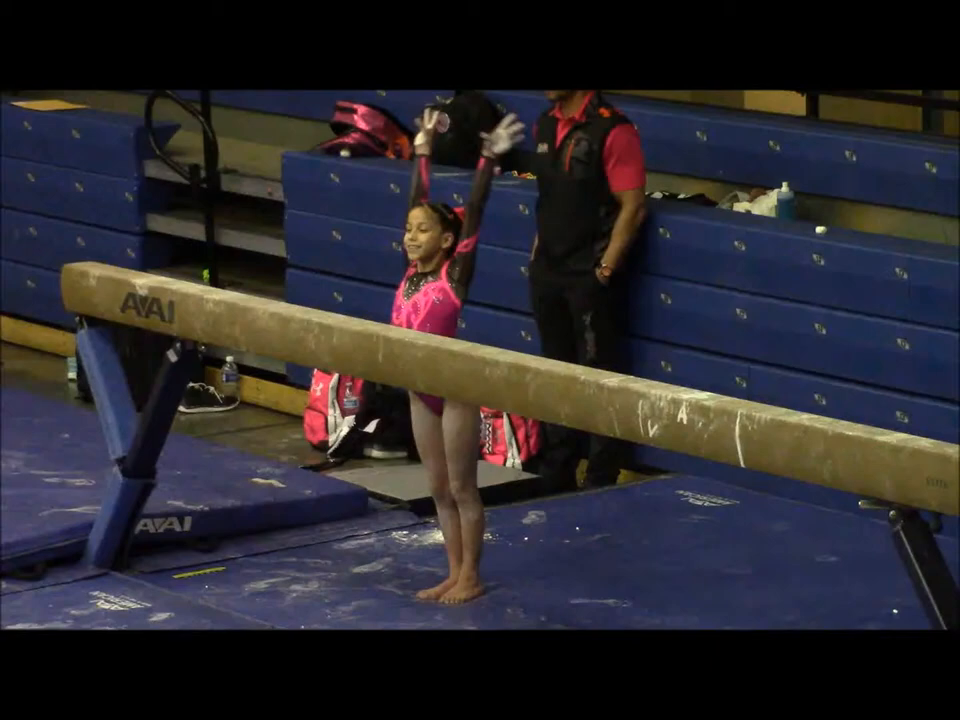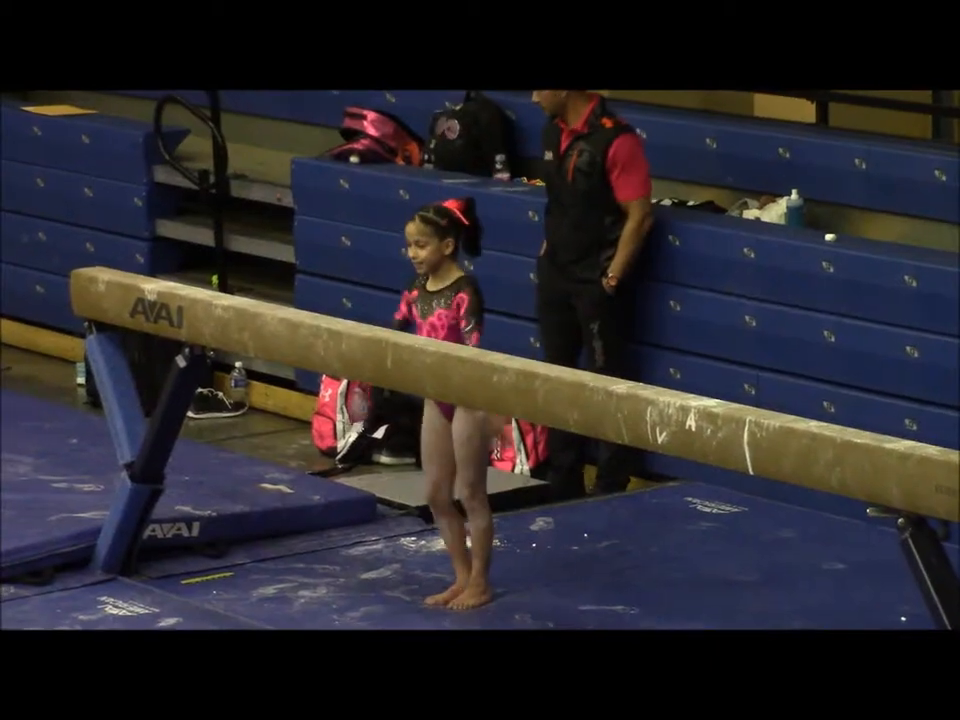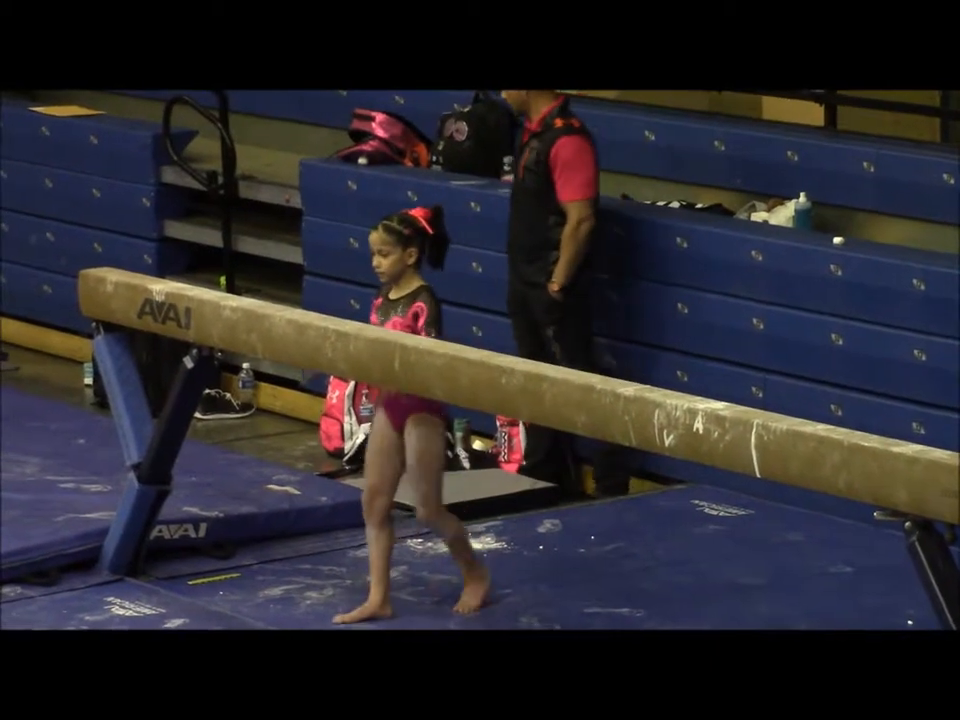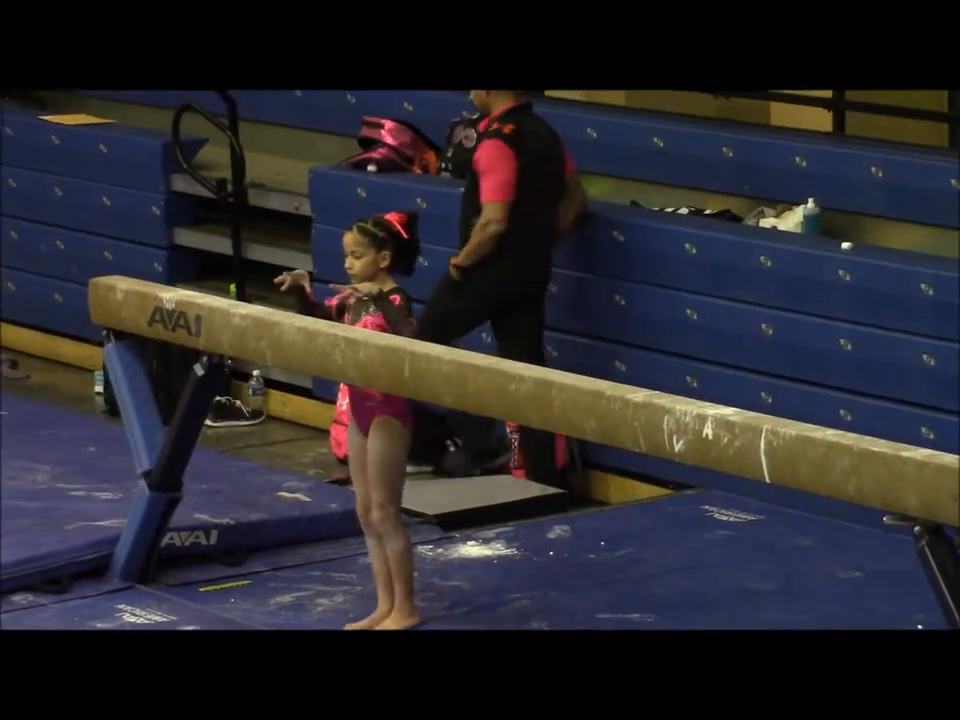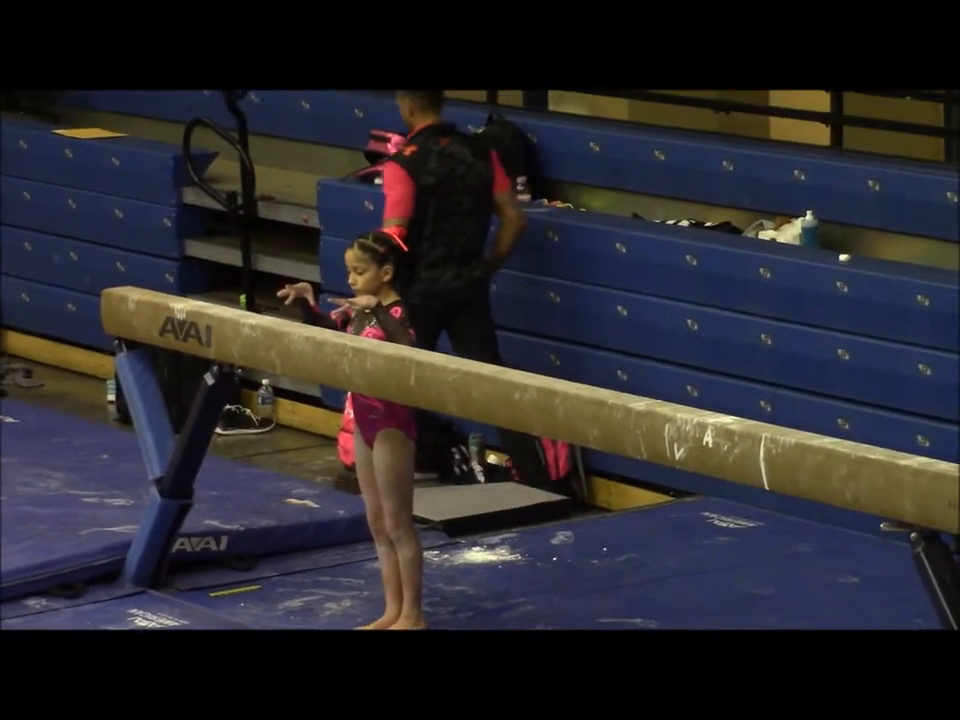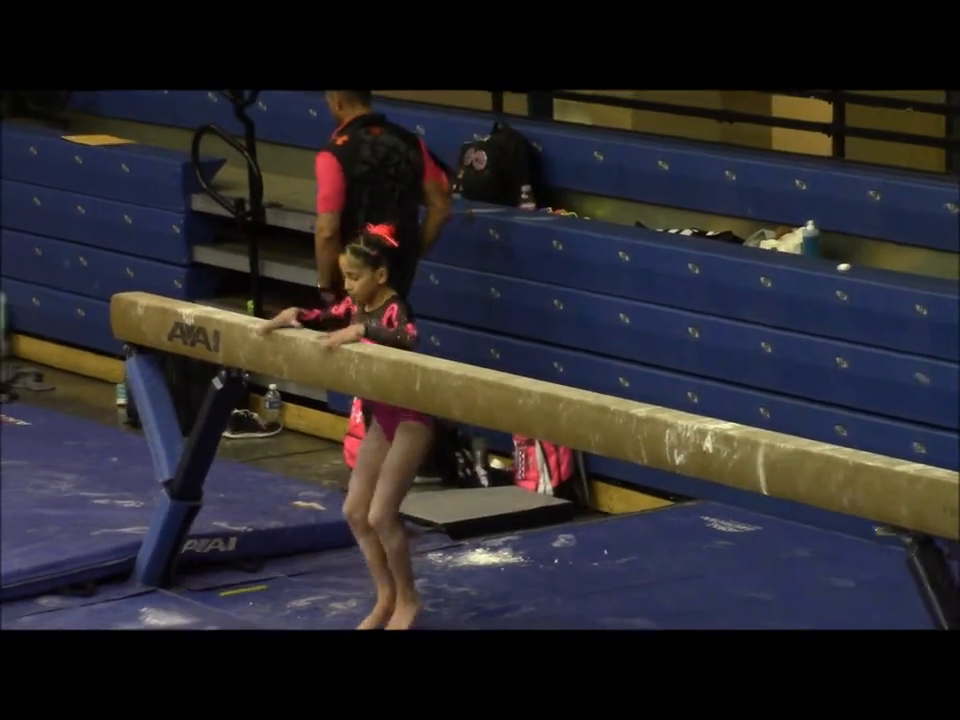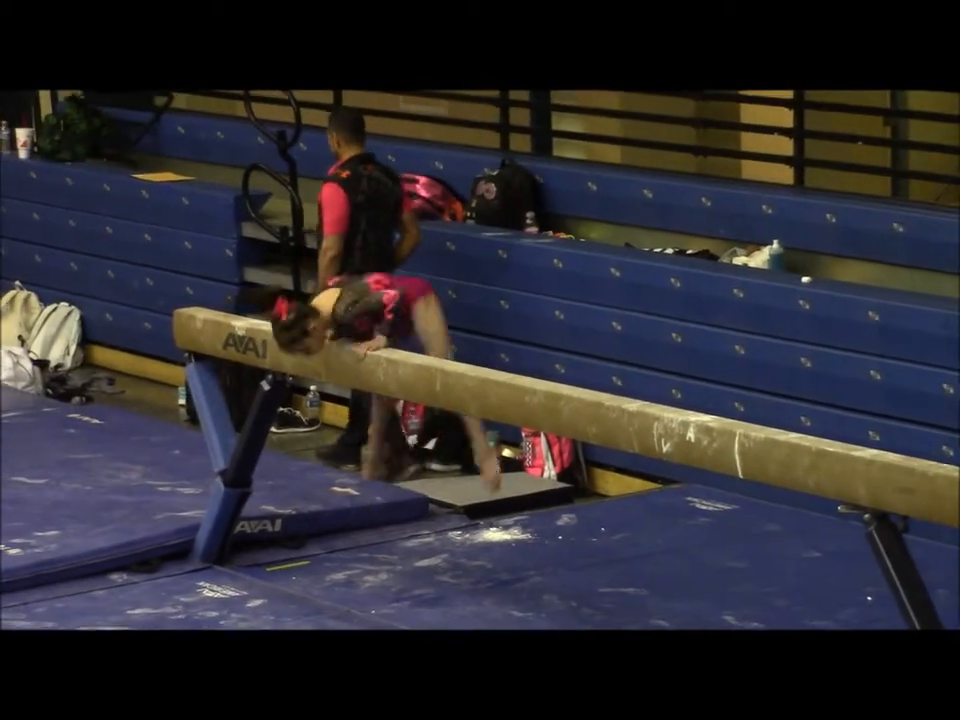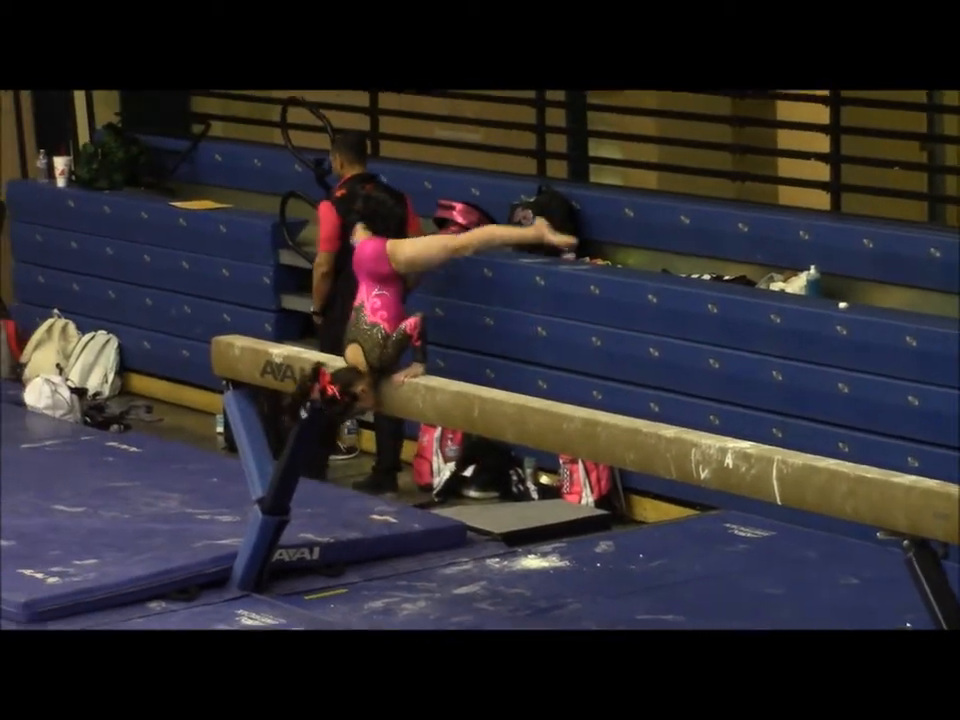
dt=0.5s
person 1, frame 1
left shoulder: (454, 275)
right shoulder: (411, 273)
left elbow: (474, 214)
right elbow: (419, 204)
left wrist: (488, 158)
right wrist: (422, 152)
right hip: (419, 392)
left knee: (461, 488)
right knee: (438, 489)
left ankle: (470, 577)
right ankle: (454, 573)
person 1, frame 2
left shoulder: (464, 291)
right shoulder: (417, 291)
left elbow: (474, 347)
right hip: (435, 398)
left knee: (471, 493)
right knee: (435, 494)
left ankle: (480, 582)
right ankle: (462, 577)
person 1, frame 3
left shoulder: (423, 301)
right shoulder: (383, 296)
left hip: (421, 409)
right hip: (388, 407)
left knee: (428, 509)
right knee: (373, 502)
left ankle: (474, 574)
right ankle: (378, 598)
person 1, frame 4
left shoulder: (393, 299)
right shoulder: (352, 296)
left elbow: (410, 336)
right elbow: (318, 317)
left wrist: (380, 297)
right wrist: (301, 289)
left hip: (387, 413)
right hip: (360, 410)
left knee: (385, 516)
right knee: (368, 516)
left ankle: (405, 608)
right ankle: (384, 606)
person 1, frame 5
left shoulder: (395, 312)
right shoulder: (355, 310)
left elbow: (408, 348)
right elbow: (322, 327)
left wrist: (376, 307)
right wrist: (305, 299)
left hip: (391, 425)
right hip: (364, 422)
left knee: (398, 524)
right knee: (377, 524)
left ankle: (412, 615)
right ankle: (392, 611)
person 1, frame 6
left shoulder: (394, 310)
right shoulder: (354, 306)
left elbow: (407, 343)
right elbow: (321, 319)
left wrist: (363, 329)
right wrist: (294, 315)
left hip: (409, 421)
right hip: (382, 420)
left knee: (381, 516)
right knee: (355, 513)
left ankle: (407, 598)
right ankle: (385, 600)
person 1, frame 7
left shoulder: (343, 312)
right shoulder: (315, 310)
left elbow: (395, 299)
left wrist: (381, 339)
left hip: (417, 299)
right hip: (397, 307)
person 1, frame 8
left shoulder: (371, 363)
right shoulder: (353, 357)
left elbow: (416, 323)
left wrist: (417, 365)
left hip: (382, 259)
right hip: (368, 258)
left knee: (463, 242)
right knee: (365, 243)
person 2, frame 1
left shoulder: (612, 129)
right shoulder: (545, 124)
left elbow: (633, 207)
left wrist: (605, 269)
right wrist: (537, 253)
left hip: (590, 274)
right hip: (547, 269)
left ankle: (600, 482)
right ankle: (556, 474)
person 2, frame 2
left shoulder: (616, 139)
right shoulder: (553, 131)
left elbow: (640, 216)
left wrist: (612, 278)
right wrist: (547, 252)
left hip: (596, 281)
right hip: (555, 274)
left ankle: (610, 488)
right ankle: (562, 482)
person 2, frame 3
left shoulder: (565, 138)
right shoulder: (536, 130)
left elbow: (580, 220)
left wrist: (558, 282)
left hip: (551, 285)
right hip: (527, 277)
left ankle: (612, 488)
right ankle: (543, 473)
person 2, frame 4
left shoulder: (496, 141)
right shoulder: (541, 131)
left elbow: (494, 222)
right elbow: (575, 199)
left wrist: (461, 261)
left hip: (489, 271)
right hip: (530, 271)
left knee: (425, 340)
right knee: (527, 370)
left ankle: (478, 445)
right ankle: (545, 475)
person 2, frame 5
left shoulder: (402, 162)
right shoulder: (479, 151)
left elbow: (393, 238)
right elbow: (513, 219)
right wrist: (487, 267)
left hip: (421, 287)
right hip: (470, 283)
right ankle: (536, 480)
person 2, frame 6
left shoulder: (334, 155)
right shoulder: (410, 143)
left elbow: (328, 229)
right elbow: (440, 207)
left wrist: (326, 284)
right hip: (401, 264)
person 2, frame 7
left shoulder: (337, 185)
right shoulder: (388, 177)
left elbow: (331, 250)
right elbow: (411, 234)
left wrist: (321, 293)
right ankle: (349, 445)
person 2, frame 8
left shoulder: (334, 204)
right shoulder: (397, 199)
left elbow: (324, 266)
left wrist: (317, 308)
left hip: (343, 310)
left ankle: (316, 466)
right ankle: (386, 471)
